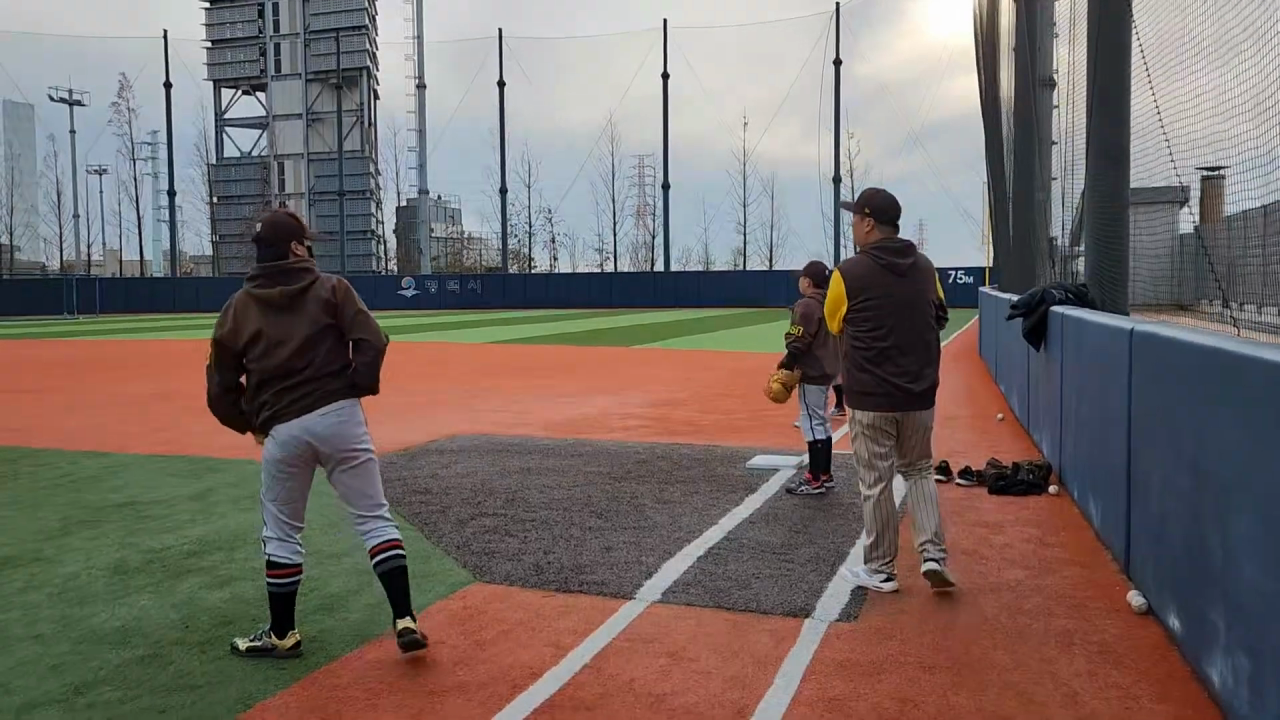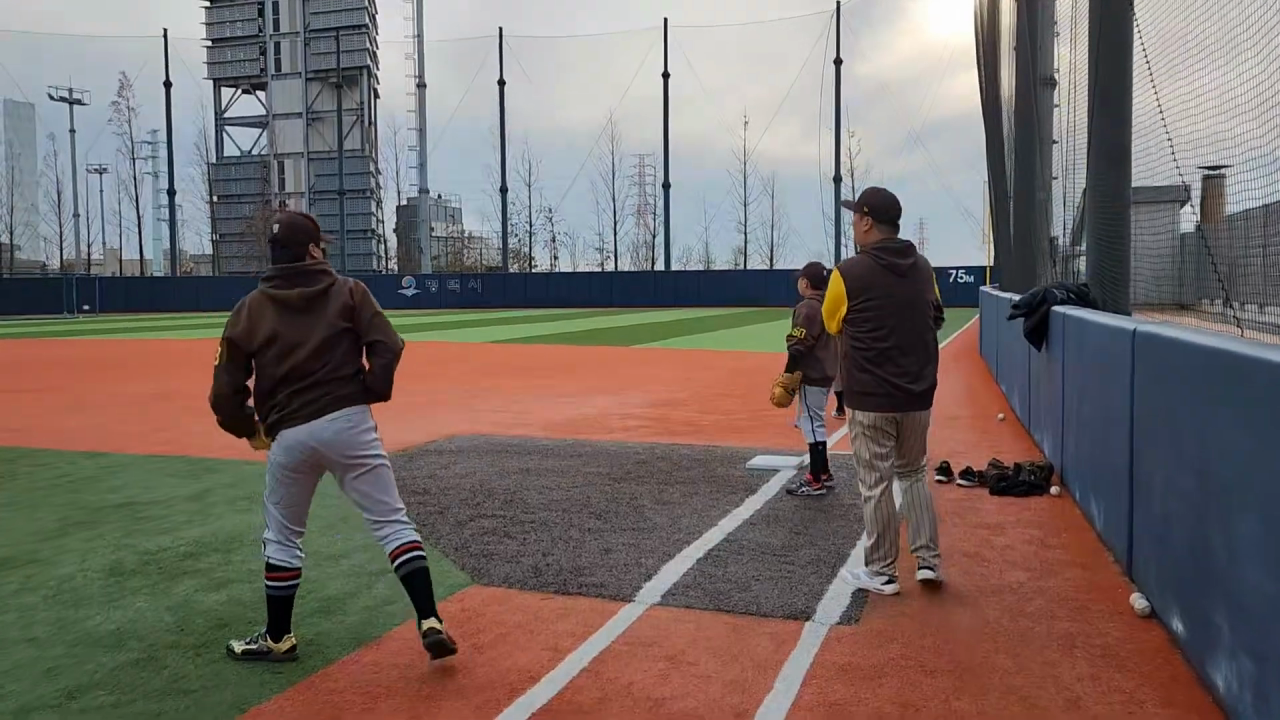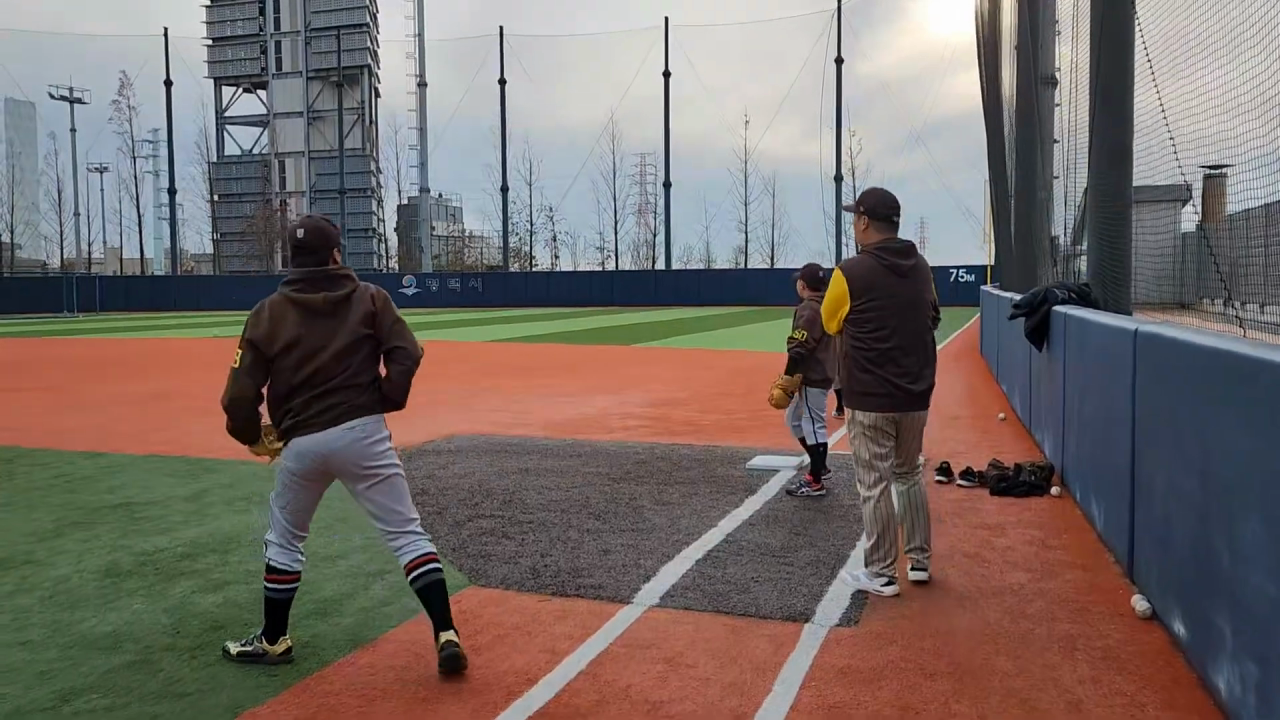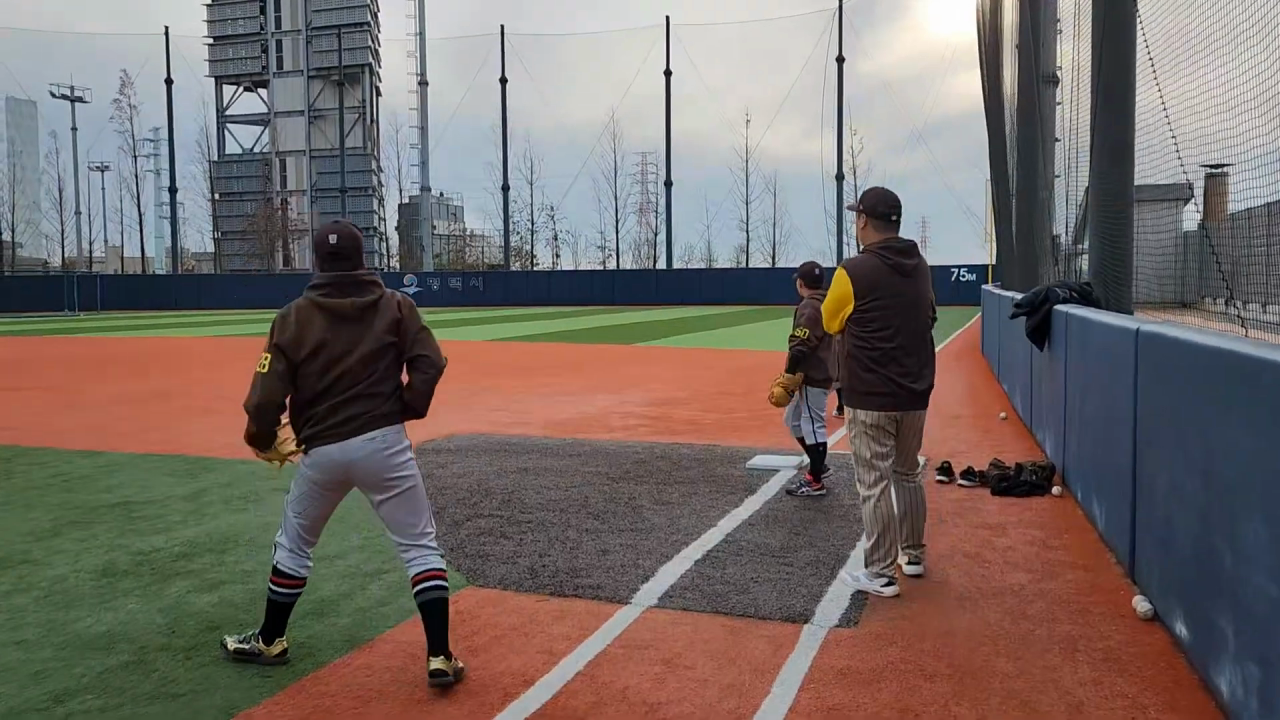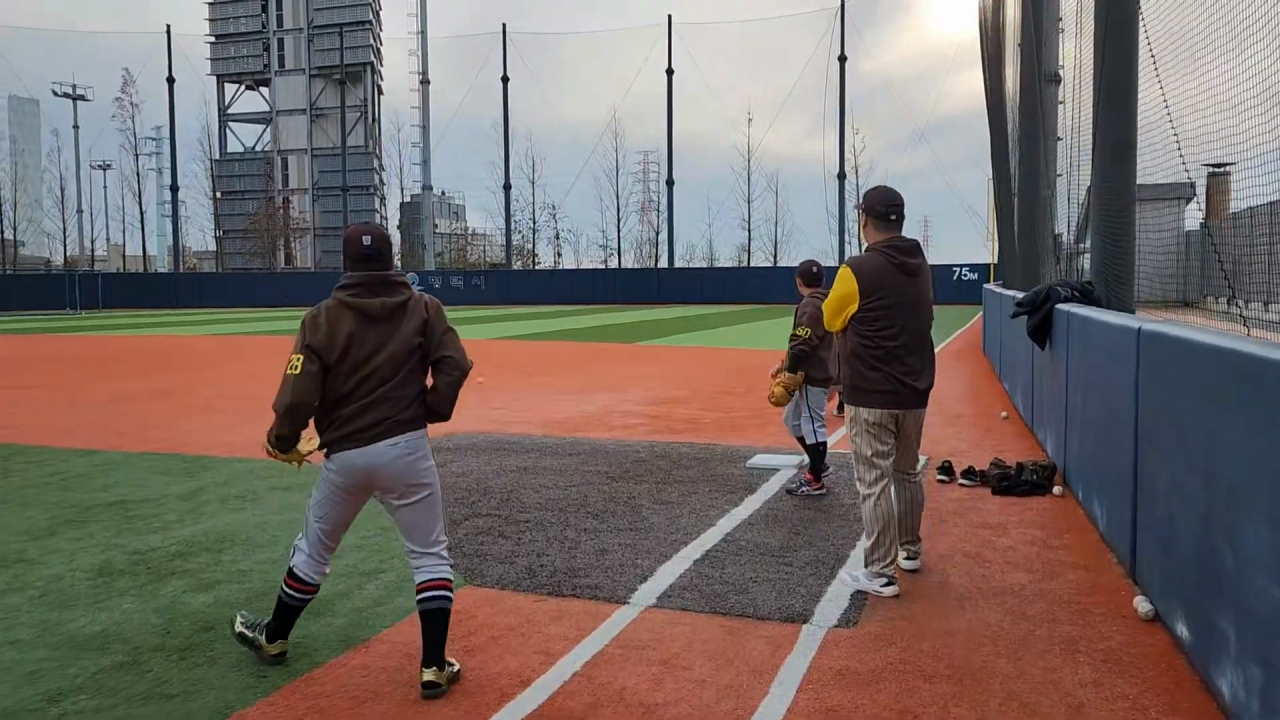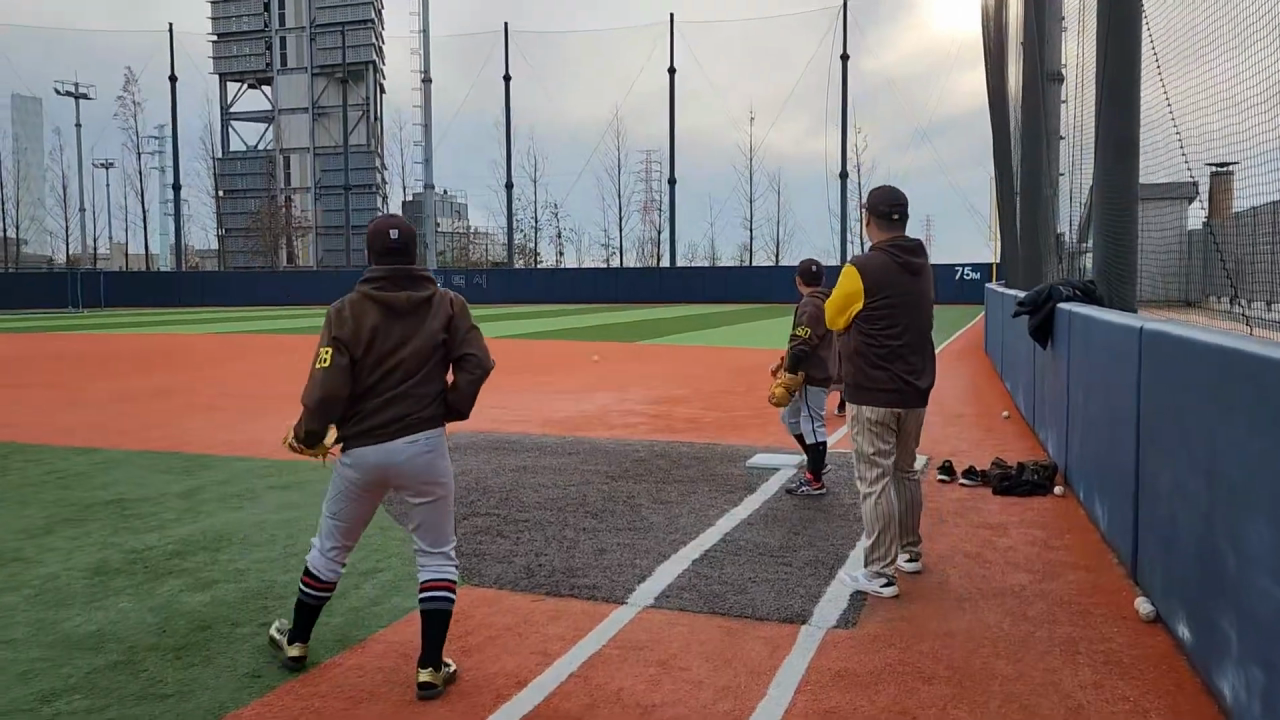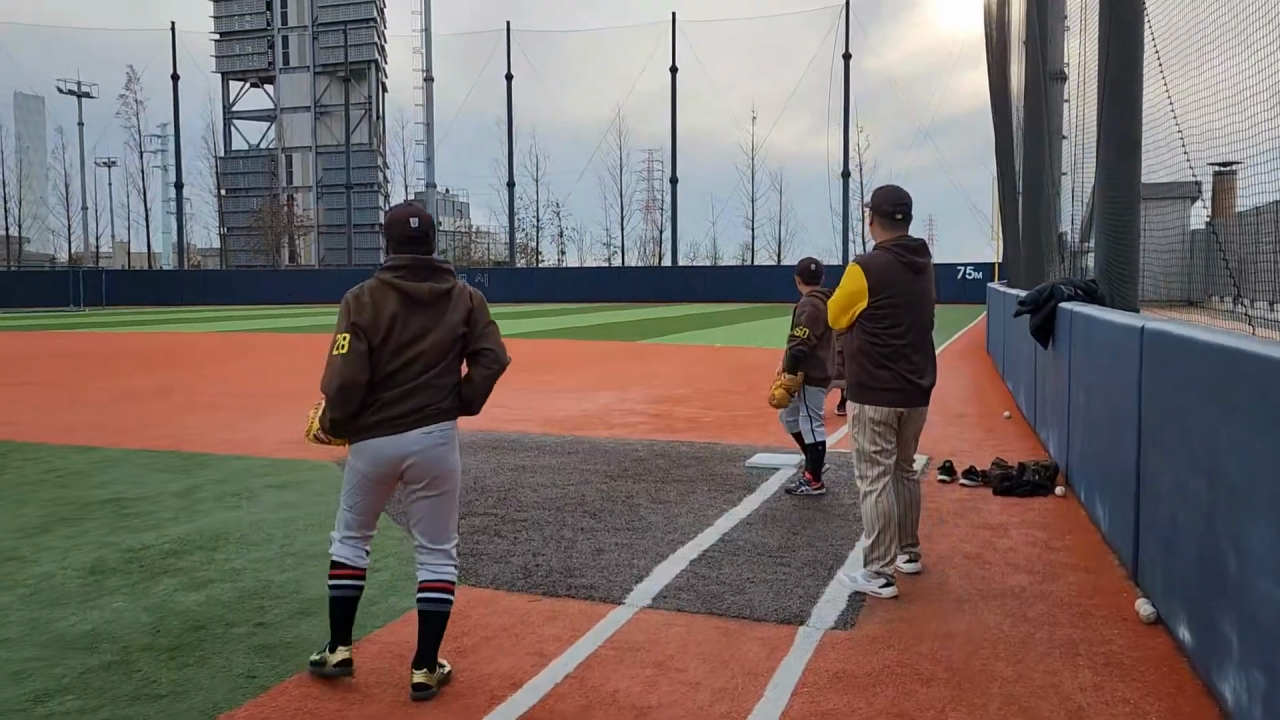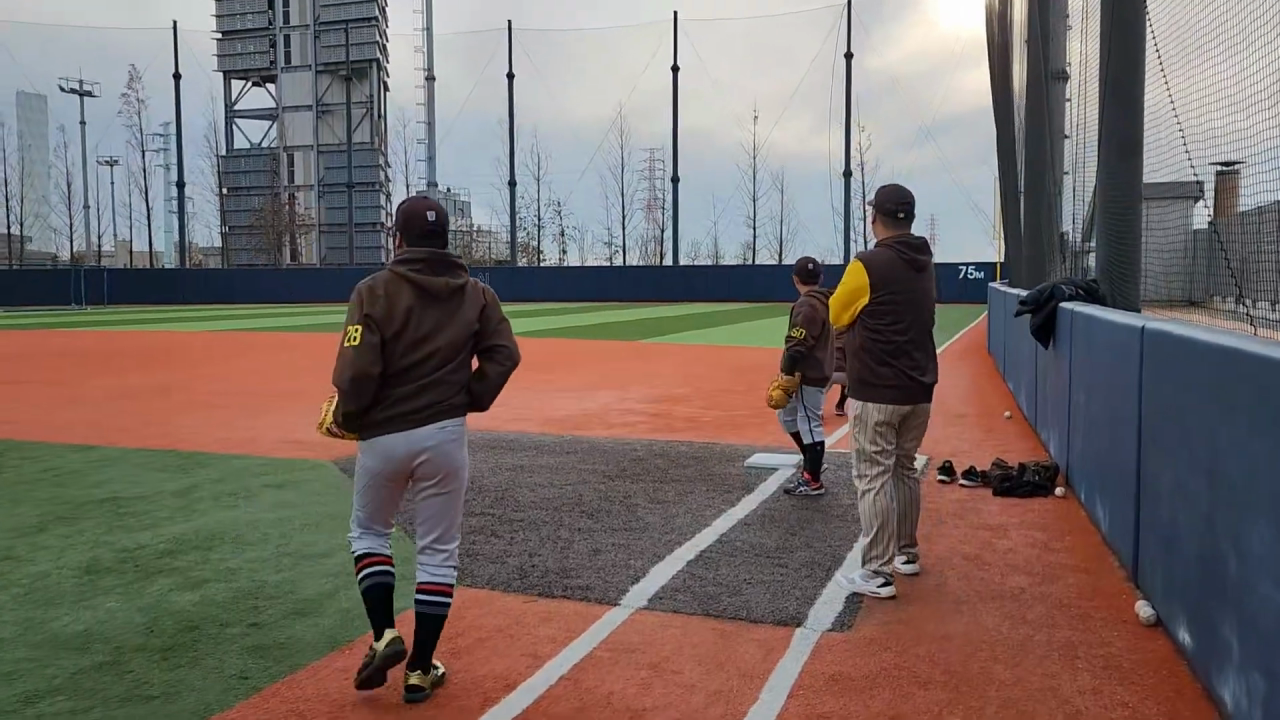
dt=0.1s
person 1, frame 1
left shoulder: (237, 308)
right shoulder: (332, 289)
left elbow: (220, 391)
right elbow: (371, 343)
left wrist: (252, 423)
right wrist: (359, 388)
left hip: (283, 431)
right hip: (341, 418)
left knee: (281, 534)
right knee: (374, 518)
left ankle: (281, 634)
right ankle: (404, 620)
person 1, frame 2
left shoulder: (249, 310)
right shoulder: (349, 292)
left elbow: (225, 392)
right elbow: (387, 347)
left wrist: (246, 429)
right wrist: (372, 394)
left hip: (291, 435)
right hip: (351, 424)
left knee: (281, 537)
right knee: (392, 522)
left ankle: (276, 639)
right ankle: (429, 621)
person 1, frame 3
left shoulder: (268, 313)
right shoulder: (368, 298)
left elbow: (240, 395)
right elbow: (406, 354)
left wrist: (250, 435)
right wrist: (386, 402)
left hip: (303, 443)
right hip: (364, 433)
left knee: (283, 540)
right knee: (407, 532)
left ankle: (273, 640)
right ankle: (445, 635)
person 1, frame 4
left shoulder: (294, 317)
right shoulder: (396, 306)
left elbow: (266, 396)
right elbow: (429, 363)
left wrist: (259, 437)
right wrist: (407, 410)
left hip: (323, 449)
right hip: (386, 444)
left knee: (294, 544)
right knee: (420, 546)
left ankle: (269, 641)
right ankle: (440, 658)
person 1, frame 5
left shoulder: (322, 318)
right shoulder: (423, 307)
left elbow: (297, 397)
right elbow: (454, 366)
left wrist: (281, 440)
right wrist: (428, 413)
left hip: (345, 454)
right hip: (407, 448)
left knee: (314, 549)
right knee: (430, 554)
left ankle: (273, 638)
right ankle: (434, 665)
person 1, frame 6
left shoulder: (345, 311)
right shoulder: (447, 304)
left elbow: (327, 390)
right elbow: (475, 364)
left wrist: (306, 436)
right wrist: (446, 412)
left hip: (362, 450)
right hip: (424, 445)
left knee: (329, 547)
right knee: (437, 555)
left ankle: (296, 641)
right ankle: (431, 667)
person 1, frame 7
left shoulder: (363, 298)
right shoulder: (465, 297)
left elbow: (346, 377)
right elbow: (492, 359)
left wrist: (331, 425)
right wrist: (460, 405)
left hip: (373, 441)
right hip: (436, 439)
left knee: (349, 538)
right knee: (436, 552)
left ankle: (338, 647)
right ankle: (425, 666)
person 1, frame 8
left shoulder: (374, 290)
right shoulder: (476, 292)
left elbow: (357, 371)
right elbow: (503, 355)
left wrist: (346, 419)
right wrist: (468, 400)
left hip: (385, 437)
right hip: (446, 435)
left knee: (367, 535)
right knee: (437, 553)
left ankle: (384, 638)
right ankle: (419, 667)
person 2, frame 1
left shoulder: (849, 273)
right shoulder: (925, 267)
left elbow: (834, 324)
right elbow: (940, 318)
left hip: (871, 397)
right hip: (919, 395)
left knee: (875, 484)
right knee: (918, 473)
left ankle: (880, 570)
right ankle: (933, 553)
person 2, frame 2
left shoulder: (850, 272)
right shoulder: (923, 267)
left elbow: (832, 323)
right elbow: (936, 318)
left hip: (870, 398)
right hip: (918, 394)
left knee: (876, 485)
right knee: (913, 475)
left ankle: (882, 573)
right ankle: (927, 560)
person 2, frame 3
left shoulder: (850, 272)
right shoulder: (921, 268)
left elbow: (831, 323)
right elbow: (932, 317)
left hip: (869, 398)
right hip: (916, 394)
left knee: (874, 484)
right knee: (909, 476)
left ankle: (881, 574)
right ankle: (919, 561)
person 2, frame 4
left shoulder: (854, 271)
right shoulder: (920, 268)
left elbow: (831, 322)
left hip: (870, 397)
right hip: (916, 393)
left knee: (874, 484)
right knee: (907, 474)
left ankle: (882, 574)
right ankle: (912, 554)
person 2, frame 5
left shoulder: (857, 270)
right shoulder: (920, 267)
left elbow: (831, 321)
left hip: (871, 395)
right hip: (915, 392)
left knee: (875, 482)
right knee: (907, 473)
left ankle: (881, 573)
right ankle: (909, 550)
person 2, frame 6
left shoulder: (862, 269)
right shoulder: (921, 267)
left elbow: (834, 319)
left hip: (872, 394)
right hip: (915, 391)
left knee: (874, 481)
right knee: (905, 472)
left ankle: (880, 574)
right ankle: (909, 551)
person 2, frame 7
left shoulder: (865, 268)
right shoulder: (924, 266)
left elbow: (836, 318)
left hip: (874, 393)
right hip: (917, 390)
left knee: (875, 480)
right knee: (904, 471)
left ankle: (879, 574)
right ankle: (908, 552)
person 2, frame 8
left shoulder: (867, 265)
right shoulder: (925, 265)
left elbow: (837, 315)
right wrist: (875, 317)
left hip: (877, 392)
right hip: (919, 389)
left knee: (872, 477)
right knee: (904, 471)
left ankle: (876, 574)
right ankle: (906, 553)
person 3, frame 1
left shoulder: (806, 306)
left elbow: (797, 344)
left wrist: (787, 370)
left hip: (812, 373)
right hip: (827, 371)
left knee: (811, 423)
right knee: (821, 422)
left ankle: (814, 480)
right ankle: (825, 474)
person 3, frame 2
left shoulder: (807, 308)
left elbow: (799, 346)
left wrist: (788, 374)
left hip: (812, 375)
right hip: (823, 372)
left knee: (812, 424)
right knee: (813, 422)
left ankle: (816, 481)
right ankle: (823, 471)
person 3, frame 3
left shoulder: (808, 309)
left elbow: (799, 348)
left wrist: (787, 377)
right wrist: (794, 375)
left hip: (812, 376)
right hip: (821, 374)
left knee: (813, 425)
right knee: (795, 419)
left ankle: (815, 482)
right ankle: (820, 467)
person 3, frame 4
left shoulder: (808, 308)
right shoulder: (825, 306)
left elbow: (801, 346)
left wrist: (789, 375)
right wrist: (792, 372)
left hip: (812, 377)
right hip: (818, 374)
left knee: (813, 425)
right knee: (793, 419)
left ankle: (815, 482)
right ankle: (818, 466)
person 3, frame 5
left shoulder: (809, 306)
right shoulder: (824, 305)
left elbow: (802, 345)
left wrist: (789, 373)
right wrist: (785, 364)
left hip: (812, 376)
right hip: (817, 373)
left knee: (813, 424)
right knee: (793, 419)
left ankle: (815, 481)
right ankle: (818, 465)
person 3, frame 6
left shoulder: (809, 306)
right shoulder: (822, 304)
left elbow: (802, 345)
left wrist: (791, 373)
right wrist: (784, 362)
left hip: (811, 375)
right hip: (816, 372)
left knee: (812, 424)
right knee: (790, 417)
left ankle: (814, 481)
right ankle: (815, 462)
person 3, frame 7
left shoulder: (808, 305)
right shoulder: (823, 303)
left elbow: (801, 345)
left wrist: (790, 373)
right wrist: (788, 366)
left hip: (810, 375)
right hip: (815, 372)
left knee: (811, 423)
right knee: (788, 415)
left ankle: (814, 480)
right ankle: (813, 462)
person 3, frame 8
left shoulder: (806, 305)
right shoulder: (822, 303)
left elbow: (798, 345)
left wrist: (787, 375)
right wrist: (789, 371)
left hip: (808, 374)
right hip: (816, 372)
left knee: (809, 423)
right knee: (787, 415)
left ankle: (813, 481)
right ankle: (812, 462)
